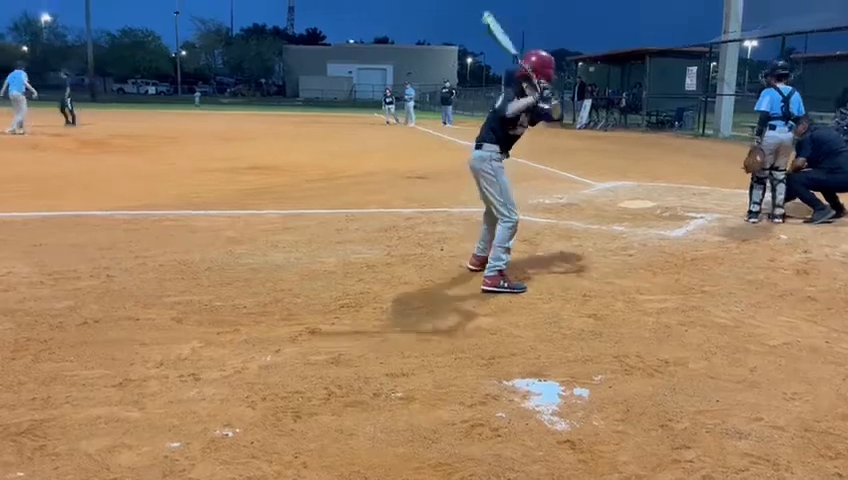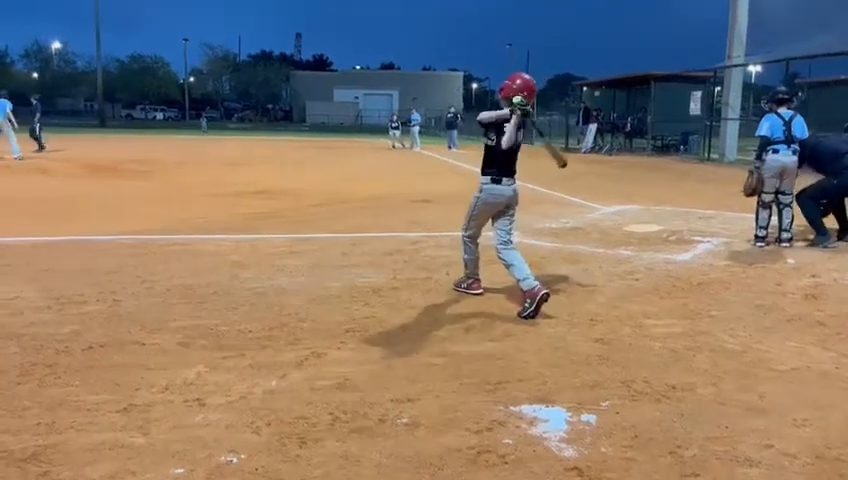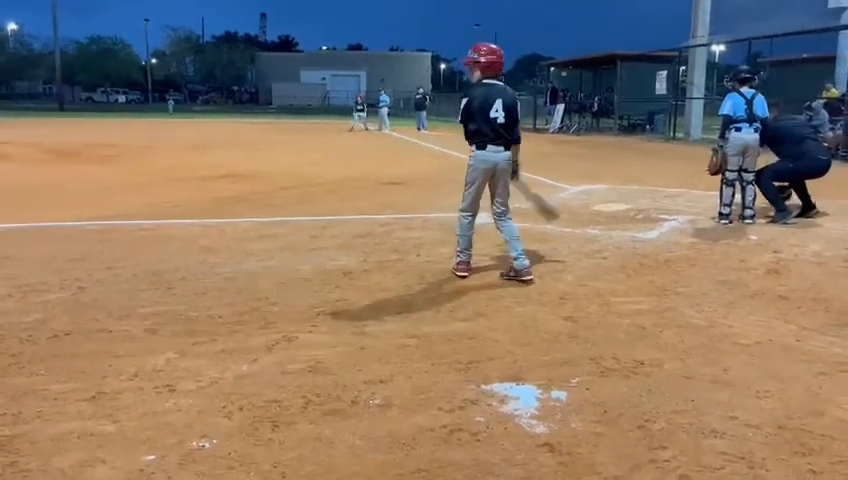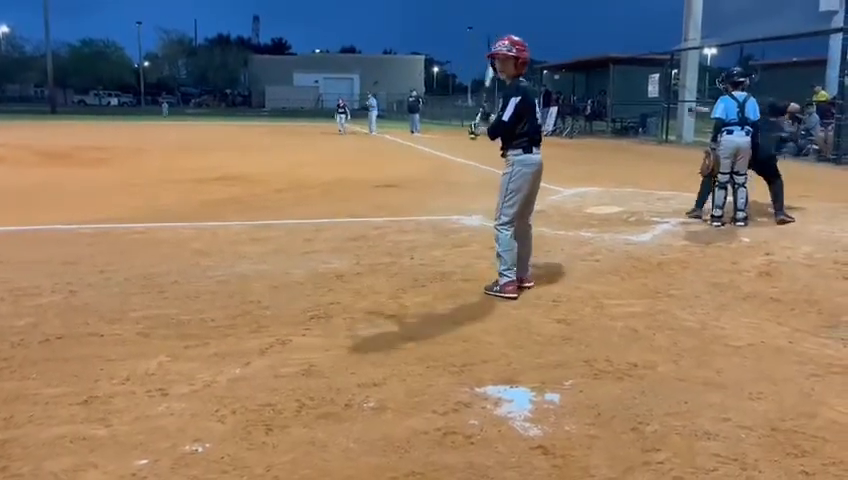
dt=1s
person 1, frame 1
left shoulder: (532, 103)
right shoulder: (512, 92)
right elbow: (502, 113)
left wrist: (547, 98)
right wrist: (532, 98)
left hip: (489, 156)
right hip: (488, 156)
left knee: (495, 209)
right knee: (509, 216)
left ankle: (480, 258)
right ankle: (493, 276)
person 1, frame 2
left shoulder: (513, 120)
right shoulder: (502, 116)
left elbow: (507, 146)
right elbow: (481, 117)
left wrist: (515, 116)
right wrist: (511, 112)
left hip: (492, 187)
right hip: (508, 188)
left knee: (470, 235)
right knee: (504, 244)
left ankle: (472, 280)
right ankle: (532, 288)
person 1, frame 3
left shoulder: (471, 94)
right shoulder: (510, 95)
left elbow: (467, 129)
right elbow: (516, 132)
right wrist: (516, 162)
left hip: (481, 155)
right hip: (505, 156)
left knee: (468, 210)
right knee: (502, 212)
left ankle: (463, 261)
right ankle: (521, 265)
person 1, frame 4
left shoulder: (514, 90)
right shoulder: (524, 89)
left elbow: (500, 129)
left wrist: (485, 129)
right wrist: (492, 122)
left hip: (519, 160)
right hip: (533, 157)
left knee: (504, 221)
right knee: (522, 220)
left ankle: (507, 282)
right ankle: (523, 274)
person 2, frame 1
left shoulder: (768, 92)
right shoulder: (795, 94)
left elbow: (764, 117)
right elbow: (799, 119)
left wrist: (757, 137)
left hip: (770, 134)
right hip: (787, 135)
left knee: (760, 174)
right knee: (780, 174)
left ankle: (754, 212)
right ankle: (778, 213)
person 2, frame 2
left shoulder: (769, 117)
right shoulder: (798, 118)
left elbow: (764, 141)
left wrist: (757, 160)
right wrist: (799, 164)
left hip: (772, 157)
right hip: (792, 159)
left knee: (766, 198)
right knee: (786, 199)
left ankle: (761, 236)
right ankle: (785, 237)
person 2, frame 3
left shoulder: (732, 96)
right shoulder: (759, 97)
left elbow: (726, 120)
right elbow: (764, 121)
left wrist: (721, 139)
right wrist: (760, 142)
left hip: (735, 136)
right hip: (753, 136)
left knee: (729, 175)
right knee: (749, 176)
left ankle: (725, 213)
right ankle: (748, 213)
person 2, frame 4
left shoulder: (724, 100)
right shoulder: (751, 100)
left elbow: (718, 123)
right elbow: (755, 125)
left wrist: (713, 142)
right wrist: (752, 144)
left hip: (727, 139)
right hip: (745, 139)
left knee: (722, 177)
right knee: (741, 178)
left ankle: (717, 215)
right ankle: (740, 216)
